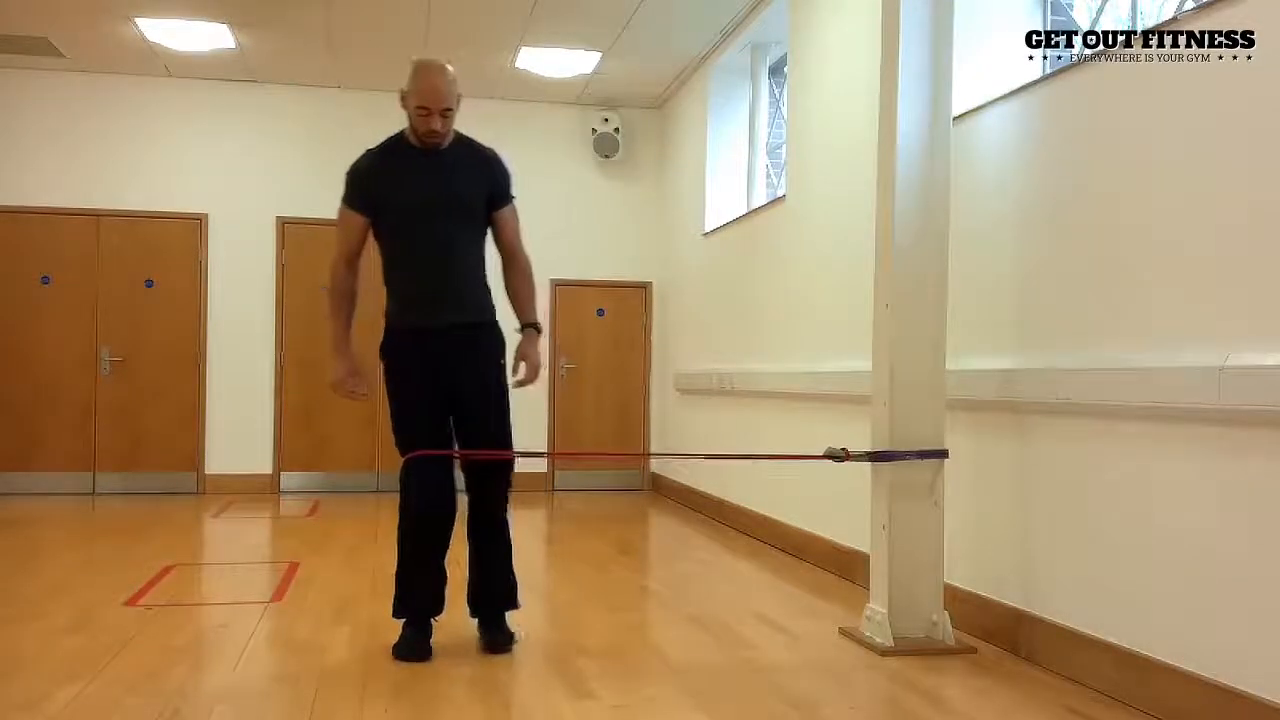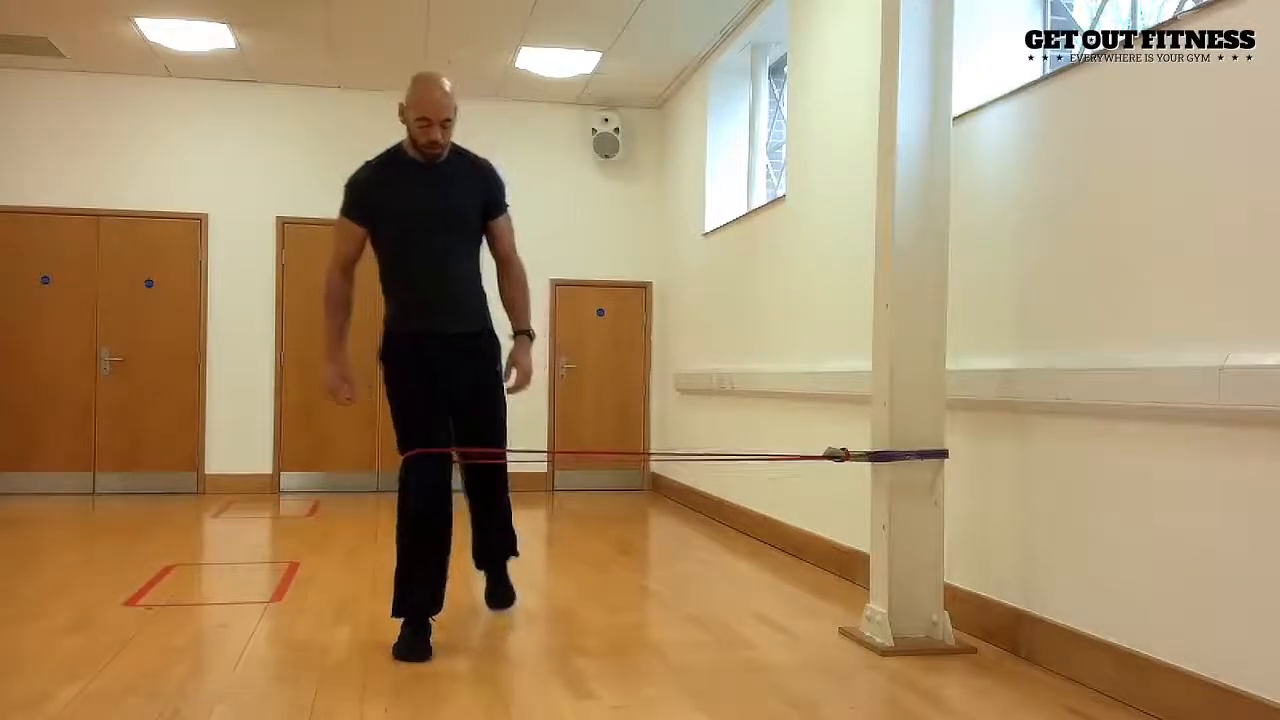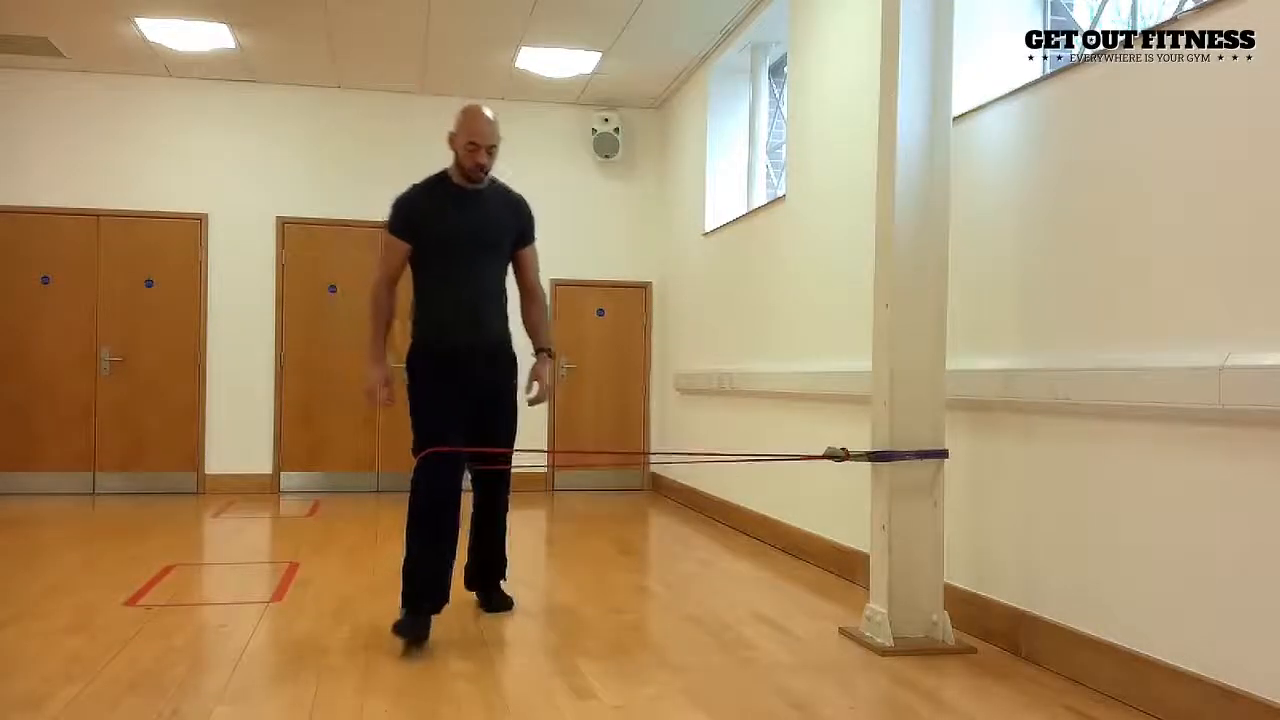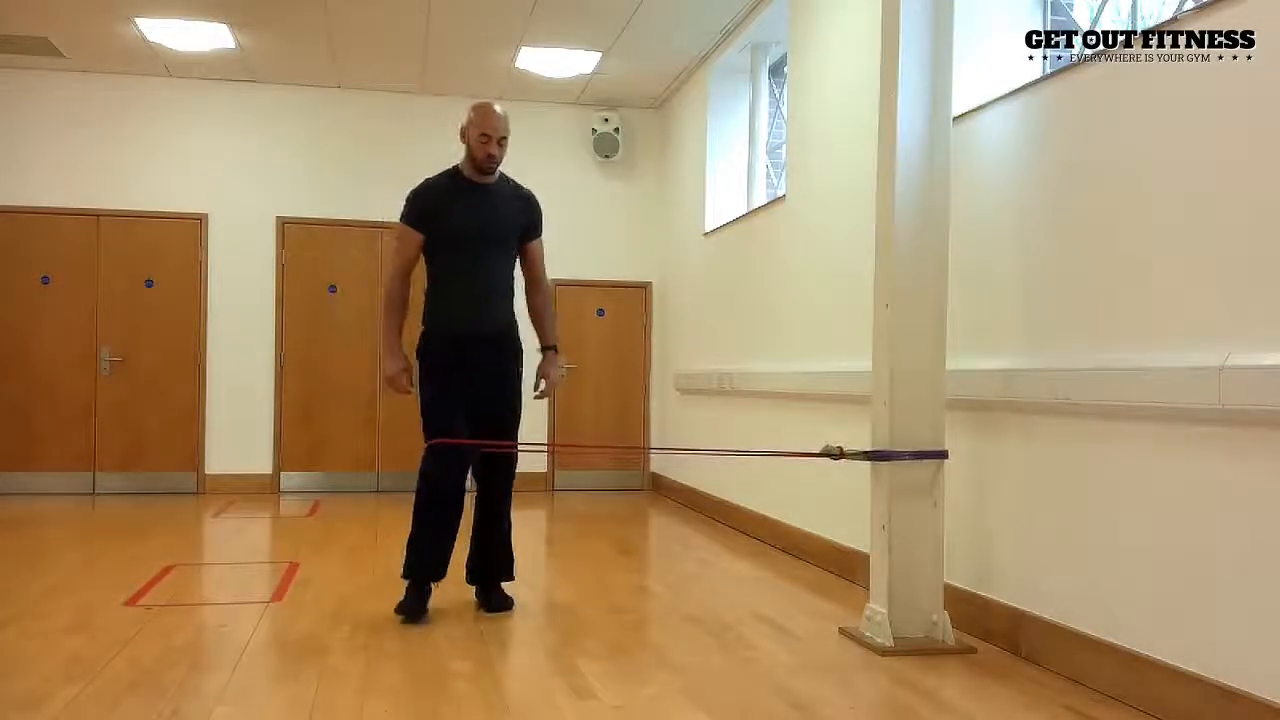
dt=0.4s
person 1, frame 1
left shoulder: (485, 165)
right shoulder: (372, 171)
left elbow: (514, 255)
right elbow: (346, 263)
left wrist: (530, 331)
right wrist: (342, 350)
left hip: (477, 339)
right hip: (409, 345)
left knee: (491, 475)
right knee: (426, 483)
left ankle: (493, 611)
right ankle: (417, 617)
person 1, frame 2
left shoulder: (480, 176)
right shoulder: (371, 182)
left elbow: (508, 262)
right elbow: (341, 271)
left wrist: (523, 337)
right wrist: (334, 354)
left hip: (475, 344)
right hip: (409, 350)
left knee: (486, 466)
right knee: (425, 479)
left ankle: (495, 565)
right ankle: (416, 615)
person 1, frame 3
left shoulder: (513, 208)
right shoulder: (416, 203)
left elbow: (530, 288)
right elbow: (385, 285)
left wrist: (544, 353)
right wrist: (378, 361)
left hip: (495, 360)
right hip: (433, 361)
left knee: (494, 476)
right knee: (438, 477)
left ankle: (486, 578)
right ankle: (419, 606)
person 1, frame 4
left shoulder: (522, 203)
right shoulder: (430, 196)
left elbow: (537, 283)
right elbow: (399, 275)
left wrist: (549, 350)
right wrist: (393, 349)
left hip: (502, 350)
right hip: (443, 349)
left knee: (497, 467)
right knee: (445, 461)
left ankle: (488, 578)
right ankle: (419, 581)
